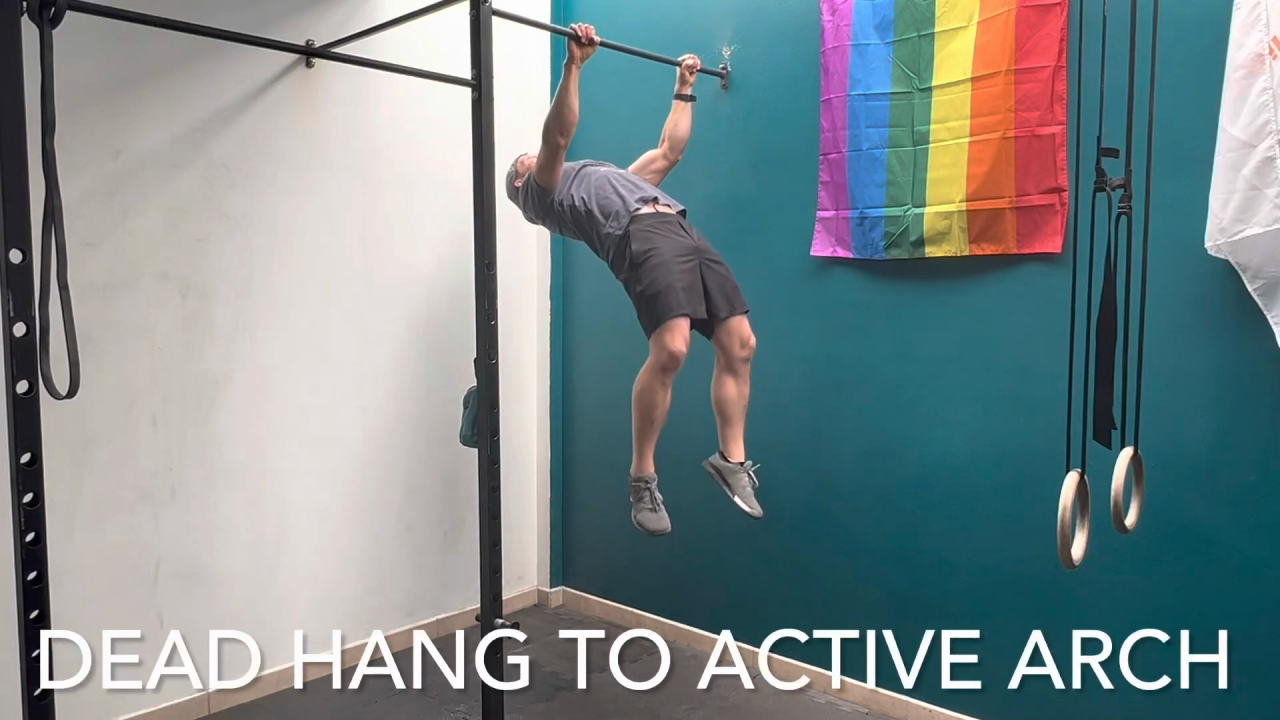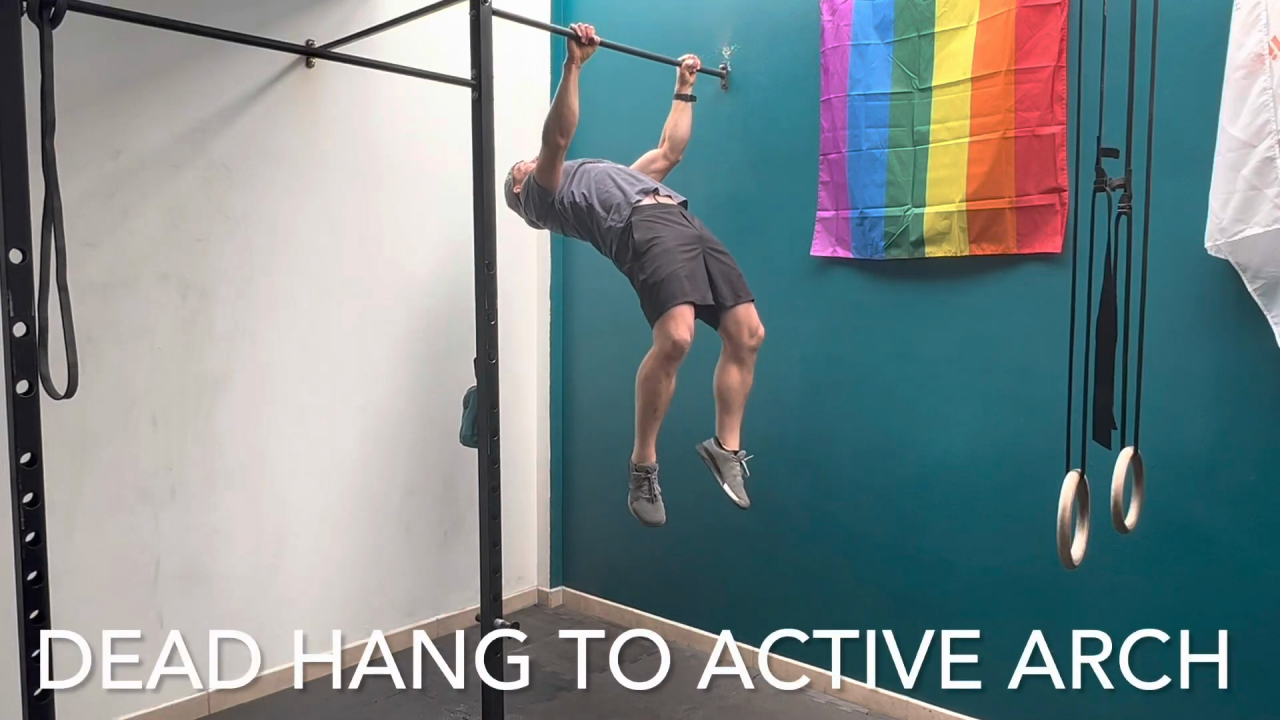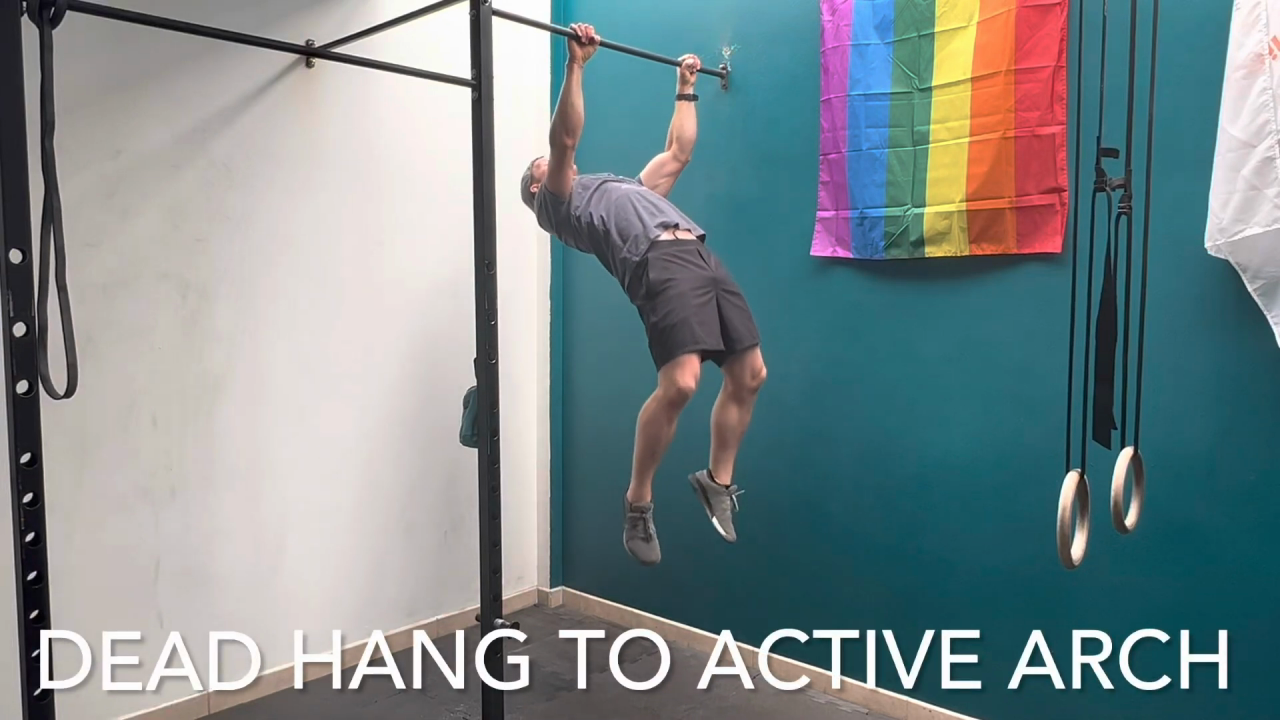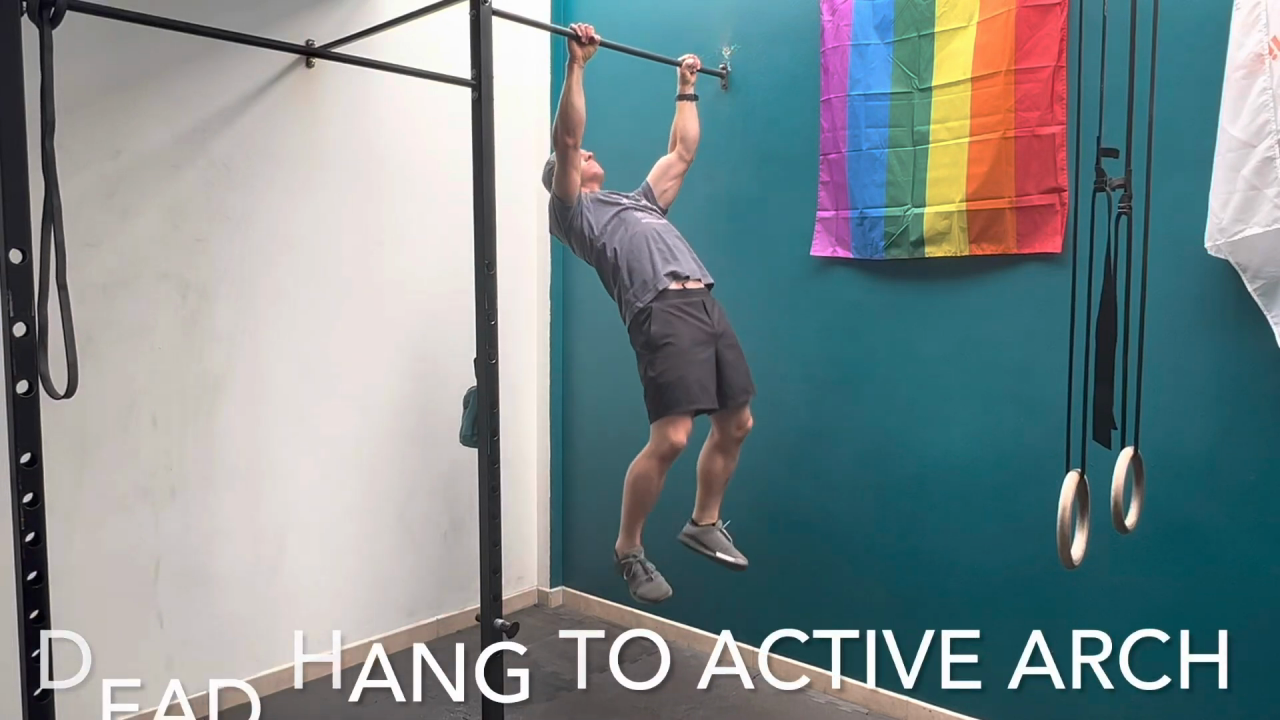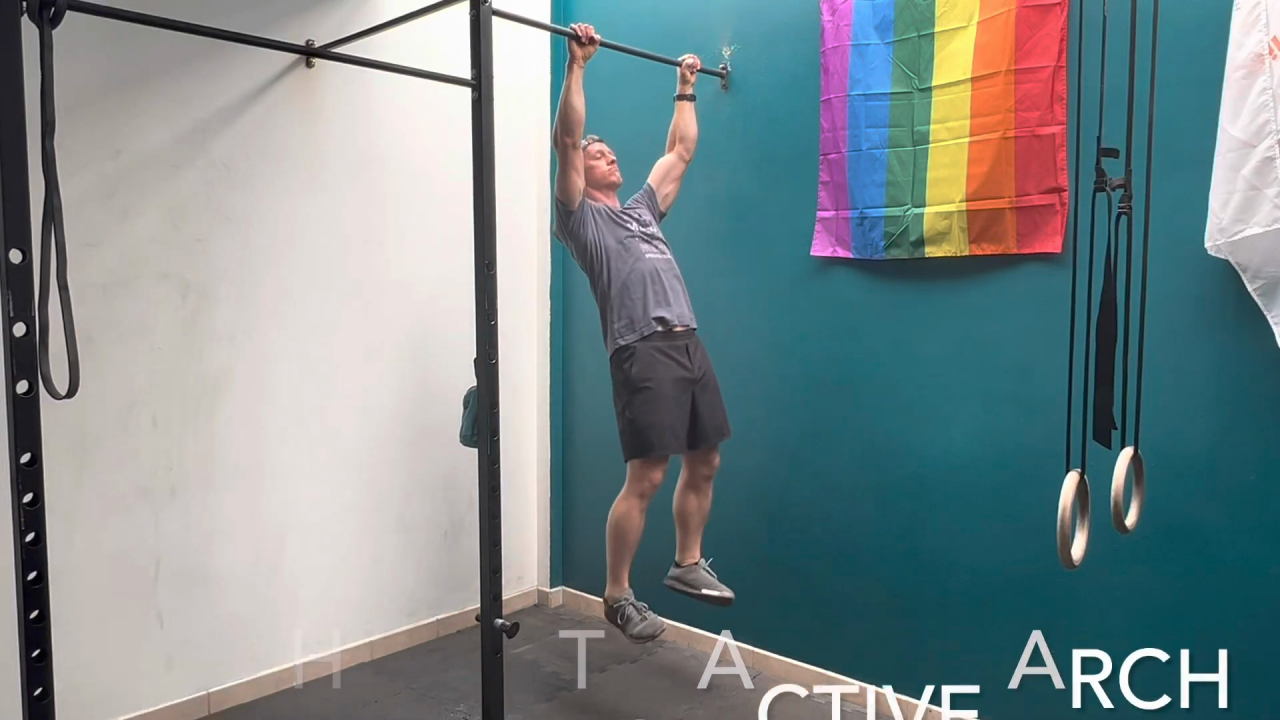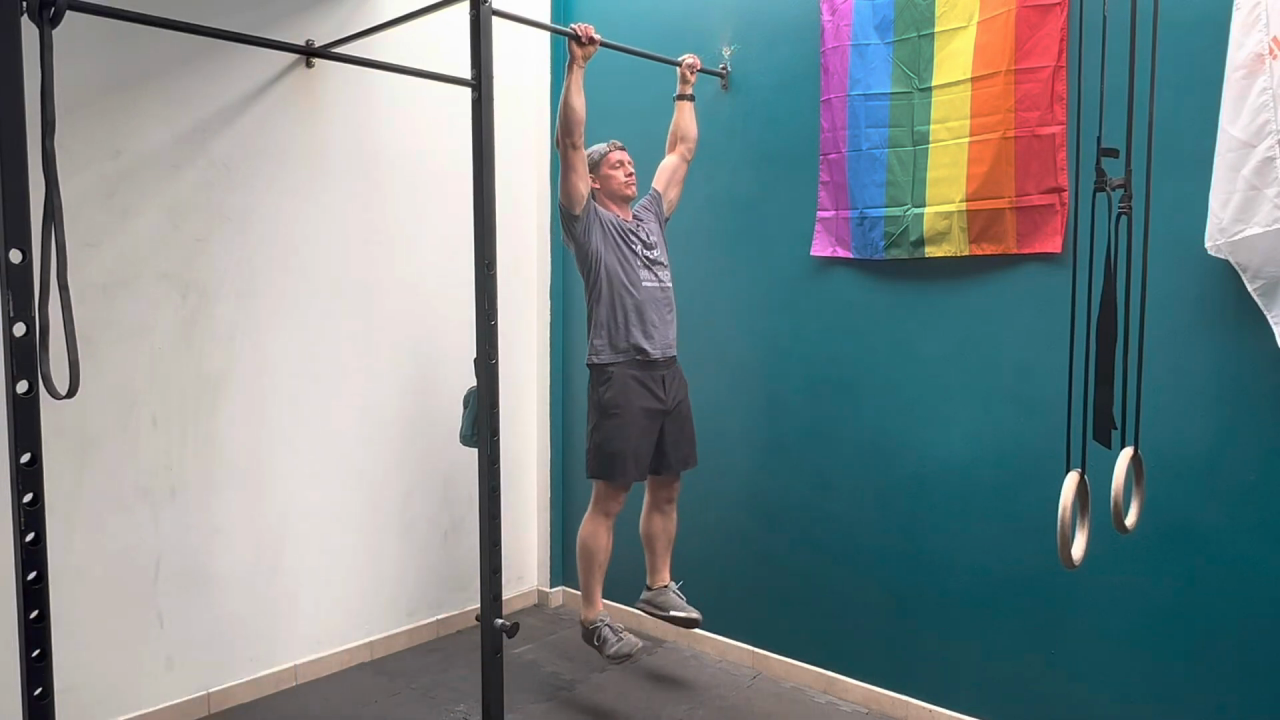
dt=0.3s
person 1, frame 1
left shoulder: (602, 176)
right shoulder: (543, 196)
left elbow: (668, 152)
right elbow: (558, 136)
left wrist: (684, 88)
right wrist: (573, 63)
left hip: (685, 233)
right hip: (642, 237)
left knee: (739, 346)
right knee: (670, 350)
left ankle: (732, 460)
right ankle: (642, 477)
person 1, frame 2
left shoulder: (606, 175)
right shoulder: (542, 198)
left elbow: (669, 154)
right elbow: (557, 138)
left wrist: (684, 87)
right wrist: (574, 64)
left hip: (687, 225)
right hip: (646, 230)
left knee: (747, 334)
right knee: (675, 339)
left ankle: (726, 448)
right ankle: (643, 465)
person 1, frame 3
left shoulder: (624, 189)
right shoulder: (557, 205)
left elbow: (678, 153)
right elbow: (565, 138)
left wrist: (685, 88)
right wrist: (575, 63)
left hip: (702, 258)
right hip: (660, 264)
left knee: (750, 375)
right knee: (680, 384)
left ankle: (718, 480)
right ankle: (638, 502)
person 1, frame 4
left shoulder: (638, 200)
right shoulder: (572, 210)
left elbow: (681, 153)
right elbow: (565, 138)
left wrist: (686, 88)
right wrist: (576, 64)
left hip: (706, 306)
right hip: (661, 313)
left knee: (735, 425)
right knee: (670, 439)
left ankle: (704, 524)
right ankle: (628, 551)
person 1, frame 5
left shoulder: (641, 209)
right shoulder: (578, 216)
left elbow: (680, 151)
right elbow: (565, 141)
left wrist: (685, 87)
right wrist: (577, 63)
left hip: (689, 346)
right hip: (644, 352)
left knee: (705, 464)
right knee: (645, 479)
left ankle: (688, 565)
right ankle: (618, 596)
person 1, frame 6
left shoulder: (649, 214)
right shoulder: (587, 221)
left elbow: (682, 149)
right elbow: (568, 144)
left wrist: (685, 88)
right wrist: (577, 64)
left hip: (667, 372)
right hip: (620, 376)
left knee: (665, 490)
right knee: (608, 500)
left ankle: (660, 589)
right ankle: (593, 617)
